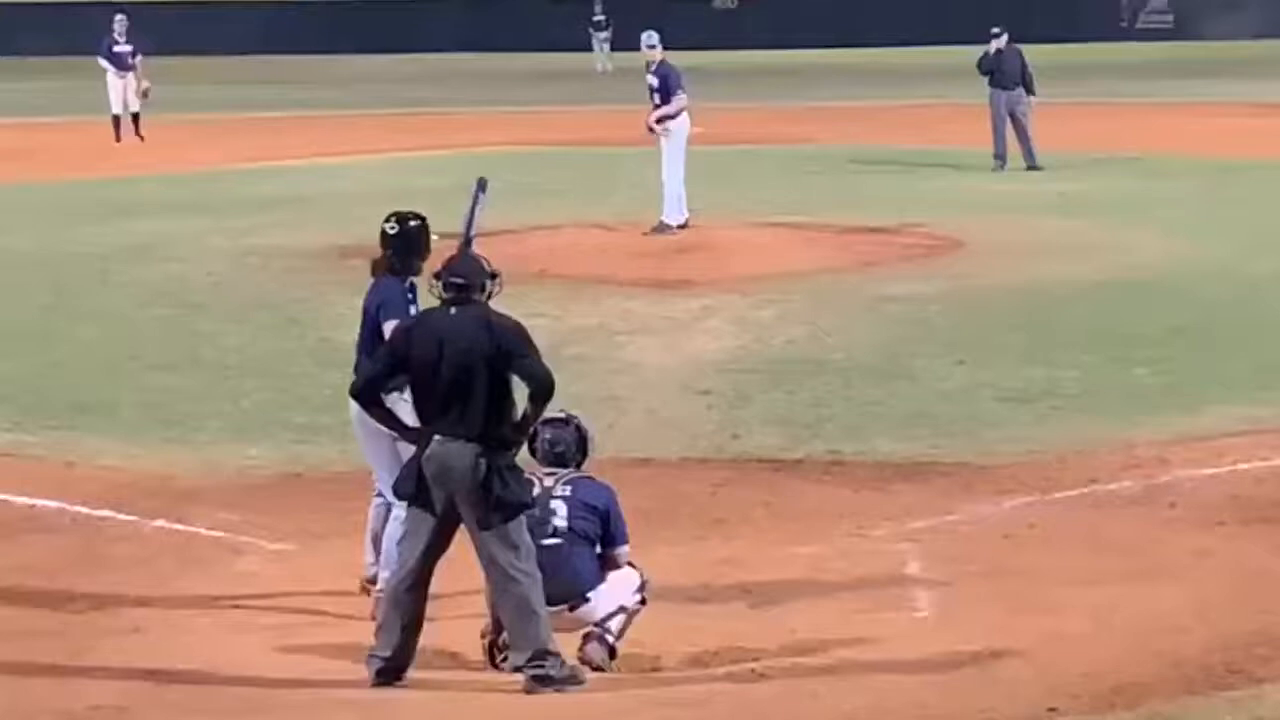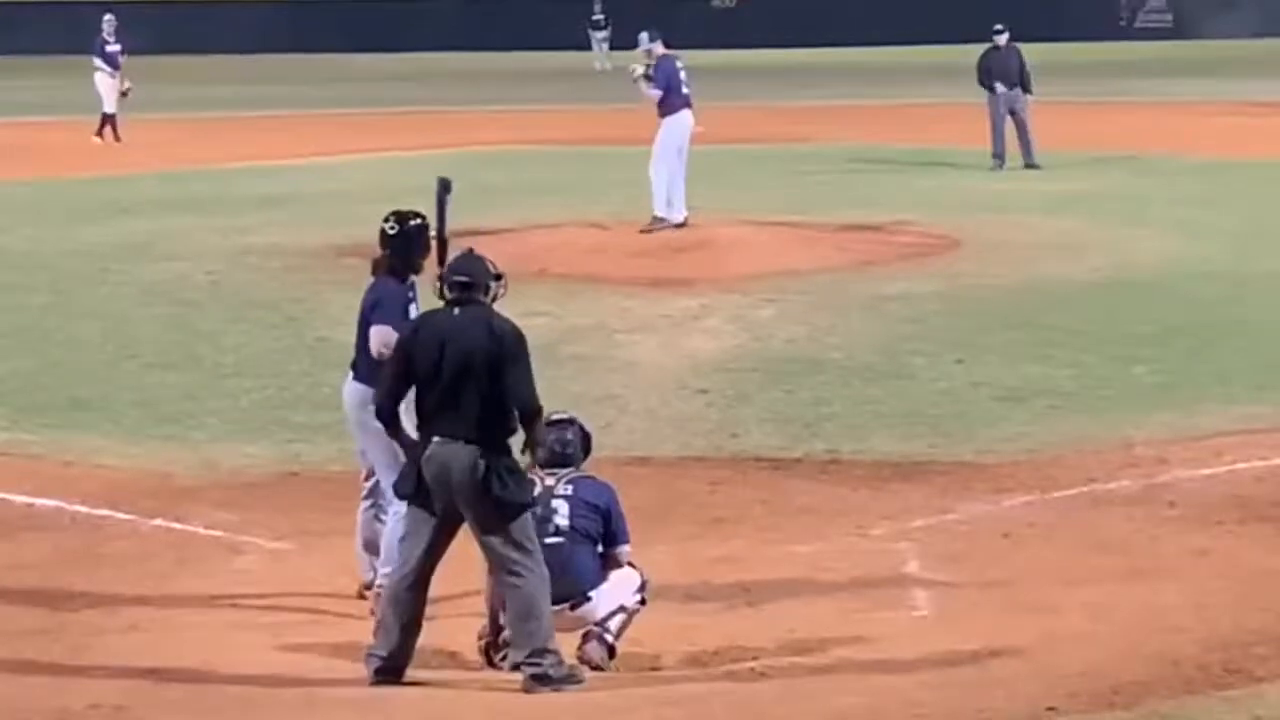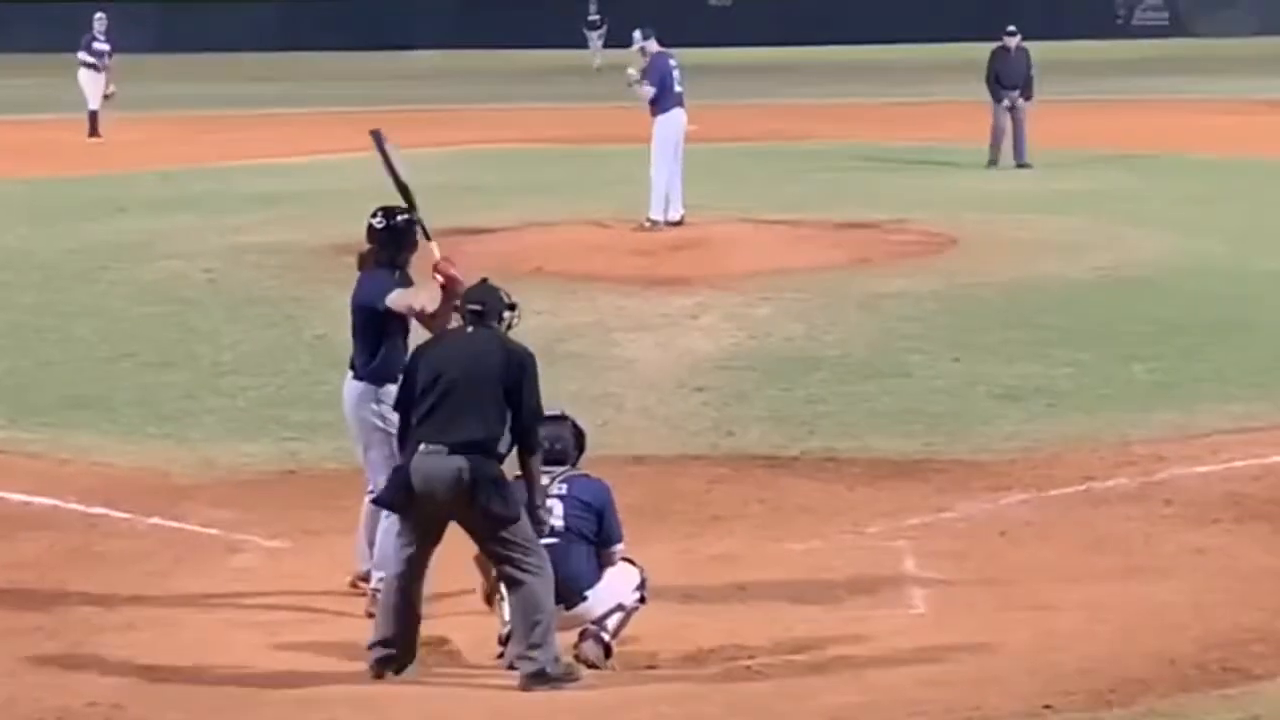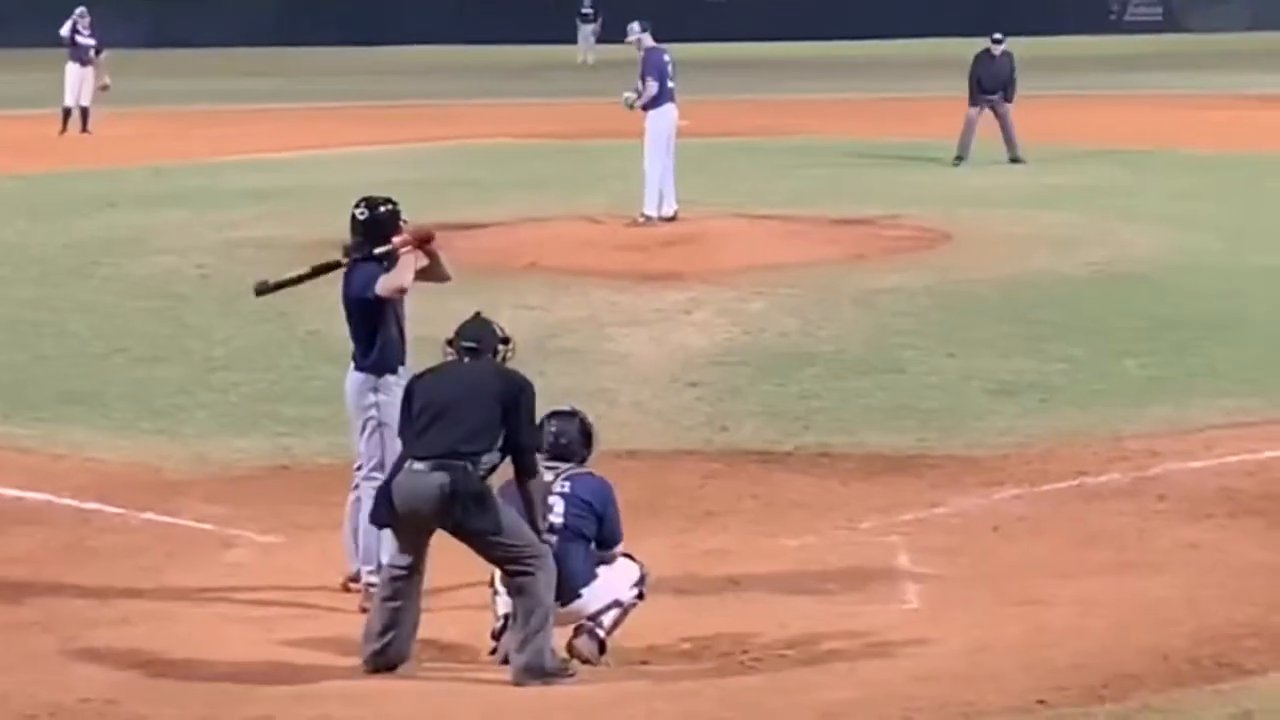
dt=0.5s
person 1, frame 1
left shoulder: (413, 330)
right shoulder: (499, 328)
left elbow: (363, 388)
right elbow: (542, 383)
left wrist: (409, 431)
right wrist: (521, 429)
left hip: (432, 458)
right hip: (482, 460)
left knee: (411, 563)
right knee: (512, 565)
left ankle: (386, 662)
right ankle: (540, 666)
person 1, frame 2
left shoulder: (418, 331)
right shoulder: (501, 332)
left elbow: (386, 406)
right elbow: (525, 406)
left wrist: (414, 451)
right wrist: (534, 445)
left hip: (433, 459)
right hip: (484, 462)
left knee: (410, 564)
right knee: (521, 565)
left ankle: (384, 661)
right ankle: (541, 666)
person 1, frame 3
left shoulder: (427, 350)
right shoulder: (515, 355)
left elbow: (404, 425)
right elbow: (527, 434)
right wrist: (535, 498)
left hip: (421, 466)
right hip: (471, 469)
left knee: (408, 562)
right knee: (527, 565)
left ankle: (386, 655)
right ankle: (539, 665)
person 1, frame 4
left shoulder: (422, 380)
right shoulder: (513, 383)
right elbow: (525, 465)
right wrist: (537, 525)
left hip: (406, 483)
right hip: (456, 484)
left knee: (404, 560)
right knee: (534, 561)
left ankle: (382, 653)
right ankle: (534, 662)
person 2, frame 1
left shoulder: (401, 285)
right shoulder: (390, 291)
left hip: (382, 395)
right hip: (382, 399)
left knee: (389, 488)
left ankle: (375, 572)
right ankle: (388, 593)
person 2, frame 2
left shoulder: (401, 285)
right shoulder: (391, 291)
right elbow: (382, 347)
left hip: (371, 393)
right hip: (376, 396)
left knee: (378, 488)
left ankle: (373, 577)
right ankle: (387, 590)
person 2, frame 3
left shoulder: (395, 277)
right shoulder: (376, 281)
left elbow: (435, 324)
right elbow: (412, 305)
left wrist: (449, 295)
right wrist: (438, 287)
left hip: (378, 390)
right hip: (376, 394)
left knee: (383, 485)
left ankle: (368, 570)
right ankle: (383, 590)
person 2, frame 4
left shoulder: (384, 265)
right shoulder: (362, 273)
left elbow: (441, 276)
right elbow: (398, 286)
left wrist: (426, 249)
right wrist: (408, 254)
left hip: (381, 379)
right hip: (376, 383)
left knee: (368, 476)
right knee: (383, 481)
left ankle: (359, 568)
right ankle: (374, 583)
person 3, frame 1
right shoulder: (598, 491)
right elbow: (619, 558)
left wrist: (495, 625)
right hip: (581, 605)
right knee: (632, 578)
right ankle: (600, 640)
person 3, frame 2
right shoulder: (600, 490)
right elbow: (621, 557)
left wrist: (493, 625)
right hip: (582, 605)
right knee: (632, 579)
right ankle: (600, 640)
person 3, frame 3
right shoulder: (594, 487)
left elbow: (483, 555)
right elbow: (613, 555)
left wrist: (491, 588)
right hip: (579, 603)
right knee: (631, 576)
right ankle: (596, 638)
person 3, frame 4
left shoulder: (513, 485)
right shoulder: (597, 486)
right elbow: (612, 554)
right hip: (576, 599)
left knee: (503, 574)
right knee: (633, 573)
left ankle: (510, 629)
right ankle: (591, 634)
person 4, frame 1
left shoulder: (668, 71)
right shoulder: (650, 66)
left elbow: (682, 101)
left wrist: (657, 114)
right wrist: (652, 117)
left hip: (675, 124)
right hip: (665, 123)
left knee: (670, 174)
right knee: (674, 173)
left ankle: (669, 221)
right ankle: (680, 217)
person 4, frame 2
left shoulder: (661, 64)
right shoulder: (675, 60)
left elbow: (654, 95)
left wrist: (639, 80)
right wrist: (646, 75)
left hip: (673, 120)
right hip: (685, 117)
left knee: (658, 169)
right knee: (677, 171)
left ankle: (660, 216)
right ankle: (678, 216)
person 4, frame 3
left shoulder: (655, 61)
right shoulder: (670, 58)
left elbow: (648, 93)
left wrist: (634, 83)
right wrist: (640, 78)
left hip: (666, 118)
right hip: (678, 114)
left knee: (659, 170)
right knee: (673, 168)
left ankle: (656, 217)
right ankle: (675, 214)
person 4, frame 4
left shoulder: (650, 56)
right shoulder: (664, 53)
left elbow: (652, 89)
left wrist: (638, 103)
right wrist: (638, 93)
left hip: (657, 112)
right hip: (669, 109)
left knee: (652, 164)
right knee: (665, 163)
left ankle: (650, 213)
right ankle: (668, 209)
